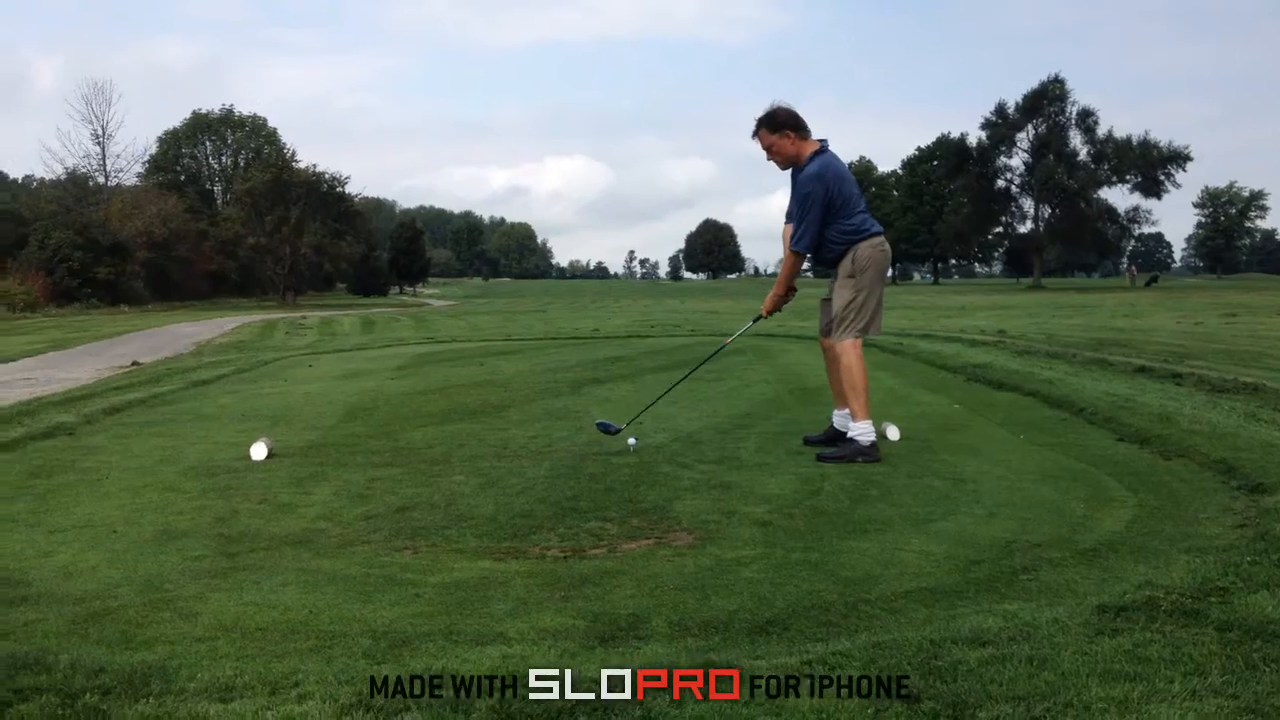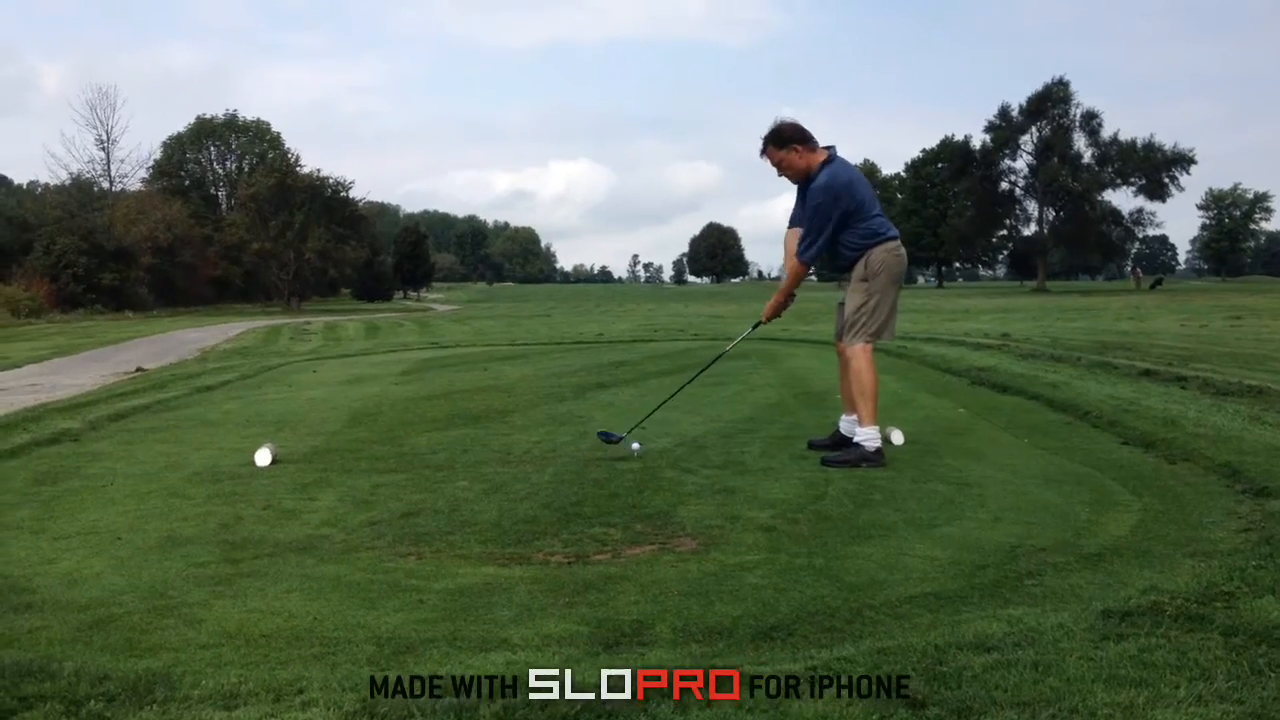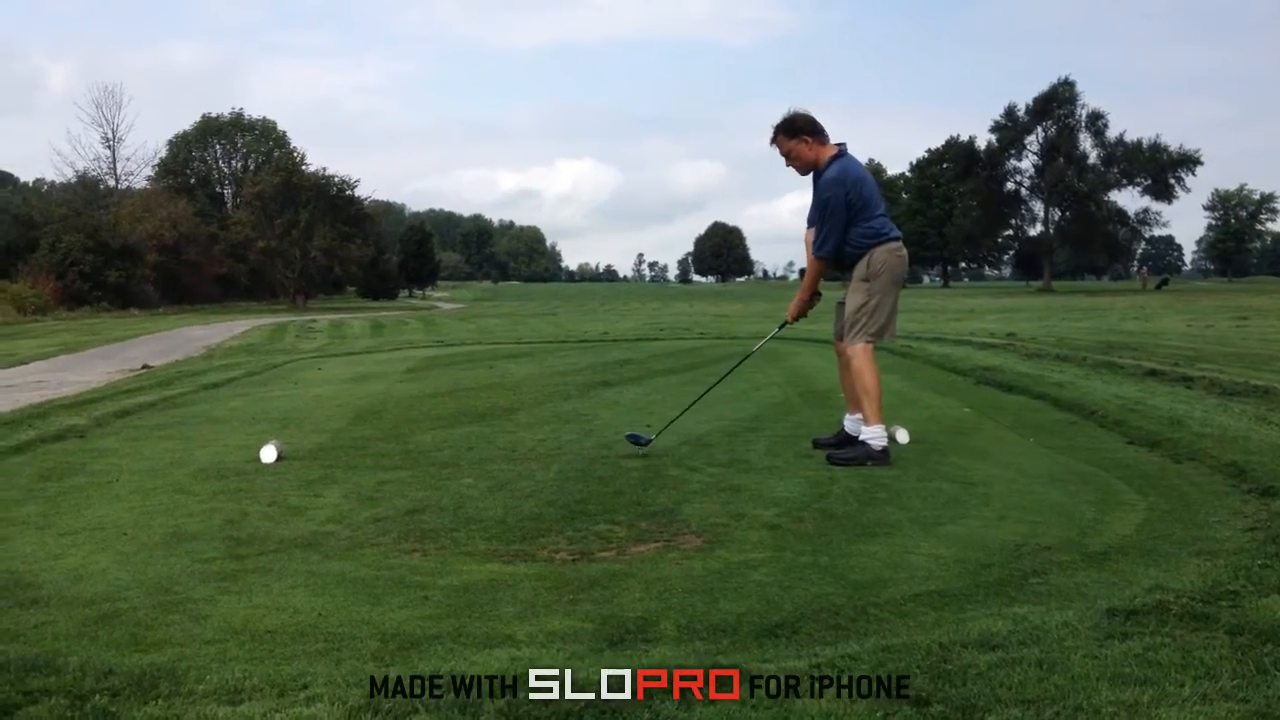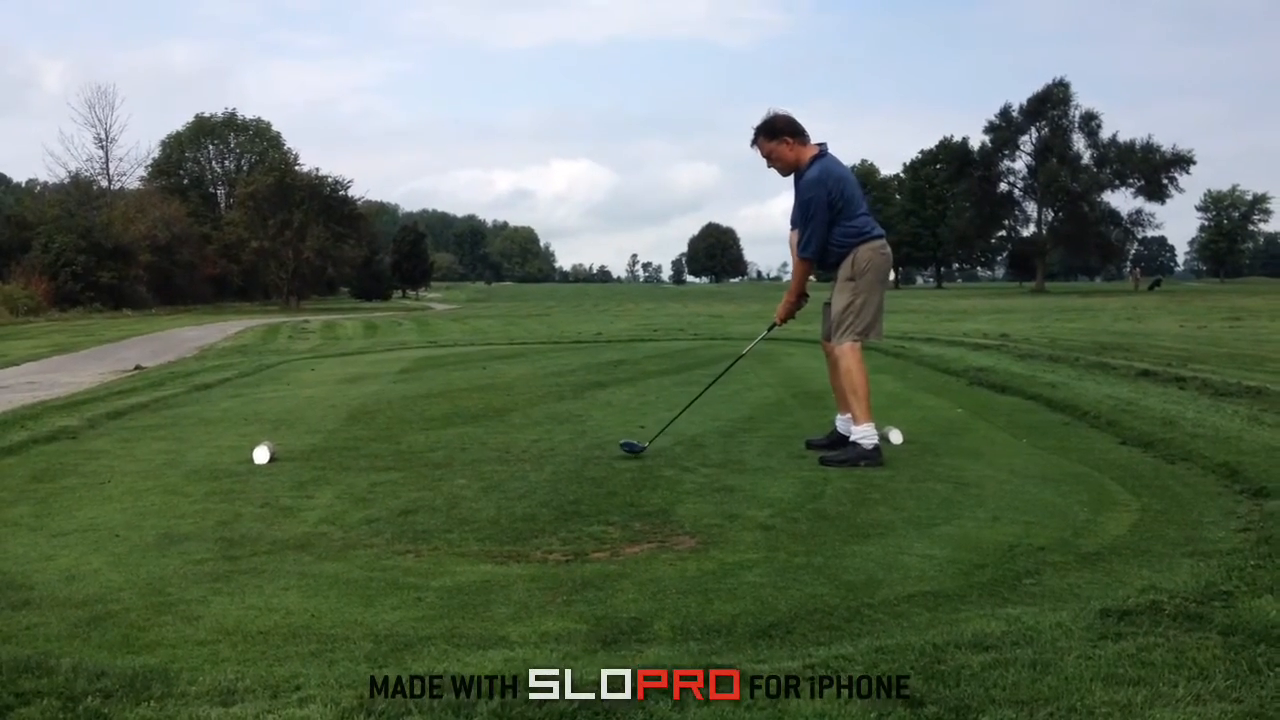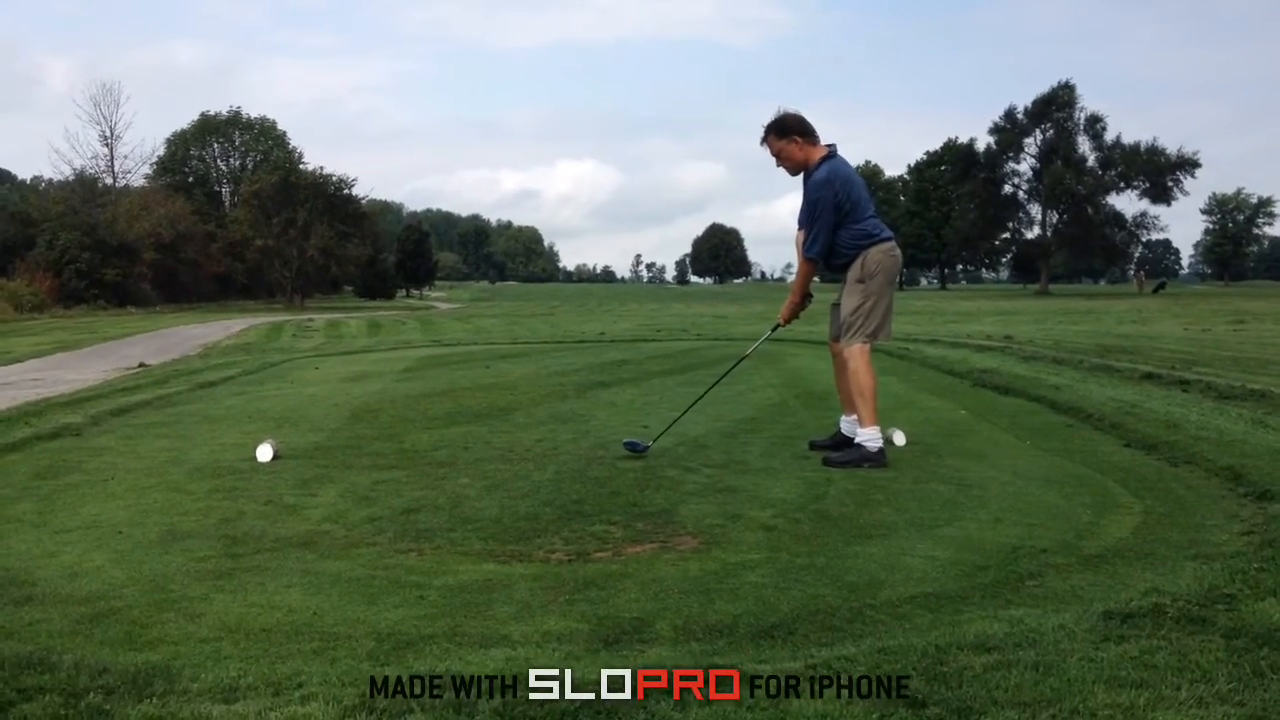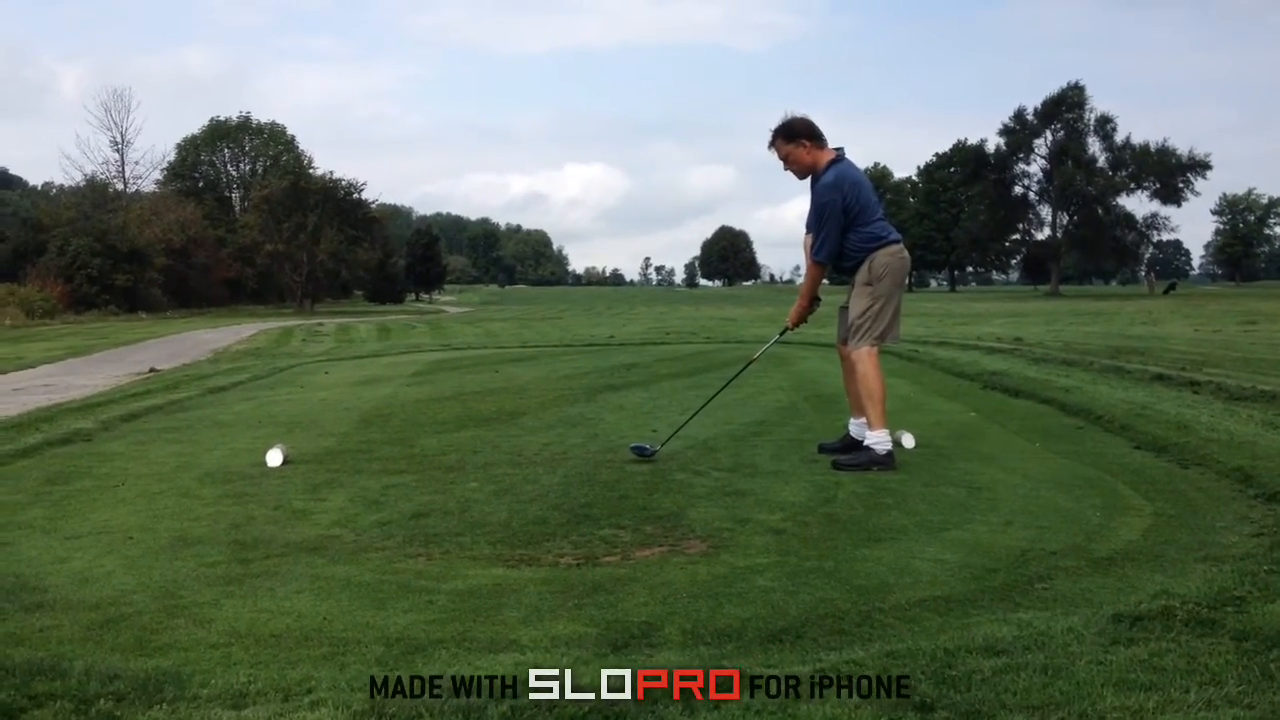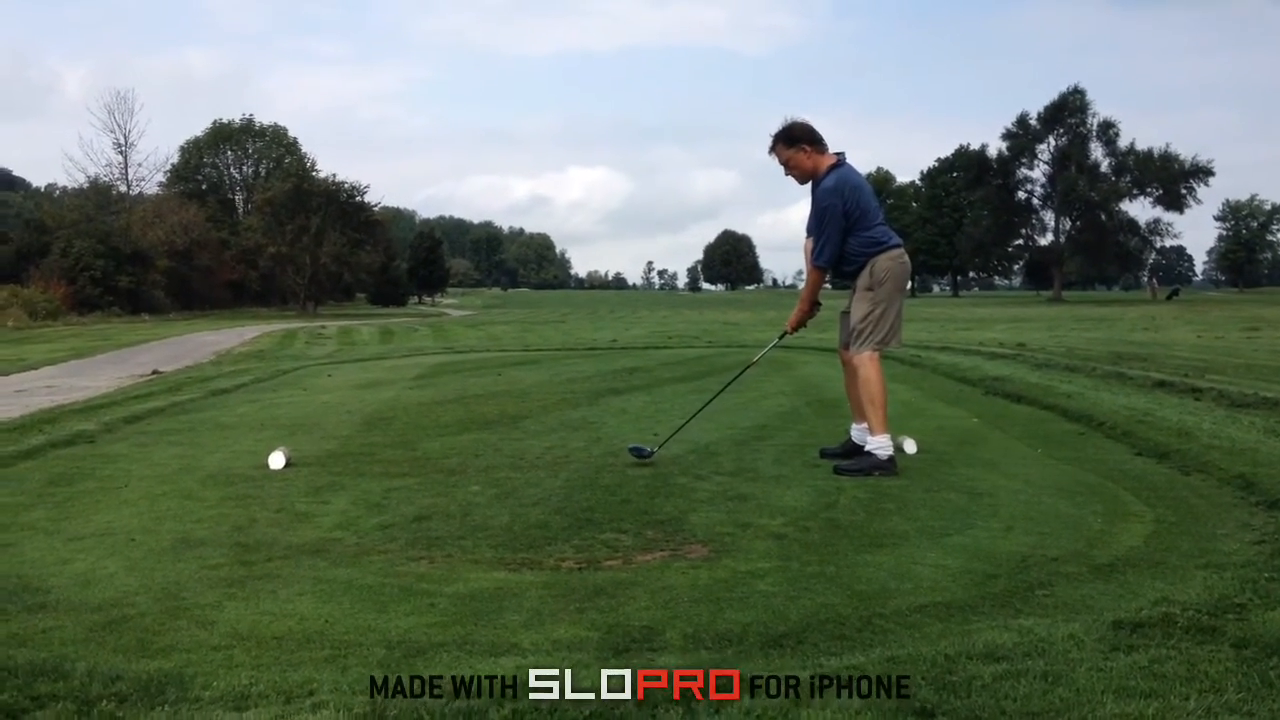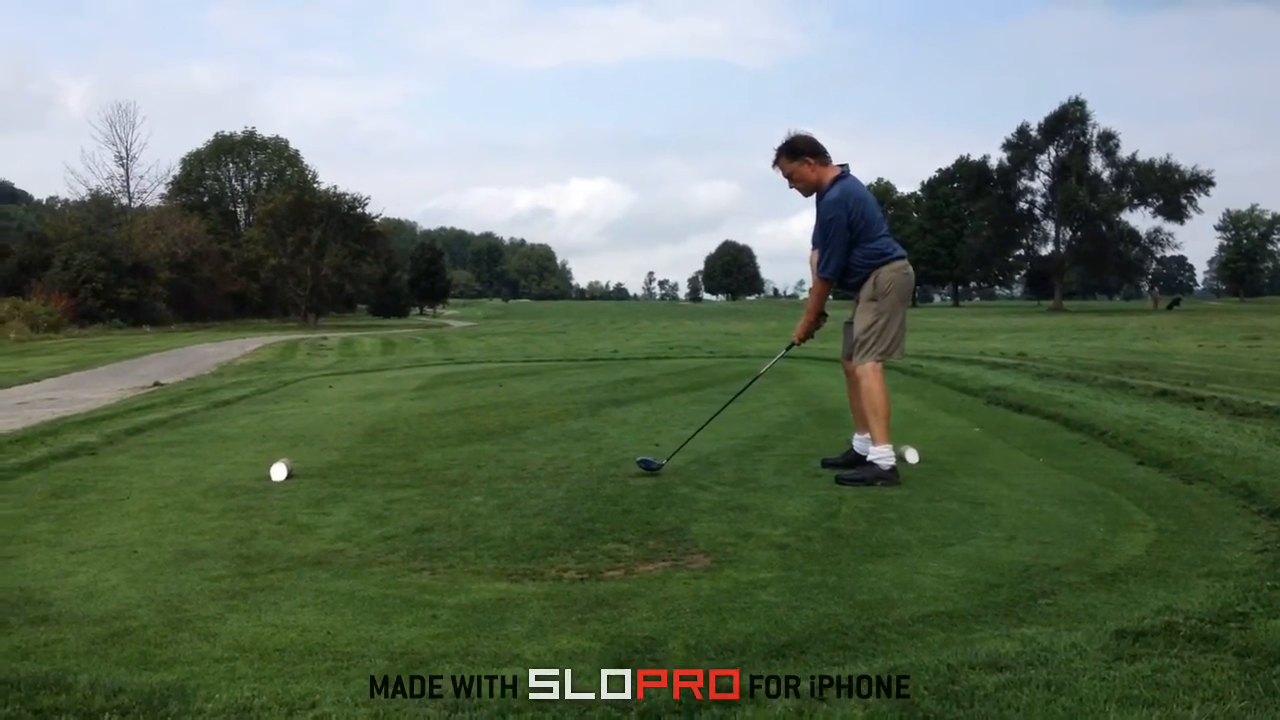
dt=0.5s
person 1, frame 1
left shoulder: (814, 175)
right shoulder: (809, 164)
left elbow: (801, 243)
right elbow: (792, 225)
left wrist: (778, 291)
right wrist: (788, 280)
left hip: (861, 255)
right hip: (850, 257)
left knee: (846, 341)
right knee: (830, 340)
left ankle: (864, 438)
right ankle: (843, 425)
person 1, frame 2
left shoulder: (827, 185)
right shoulder: (815, 174)
left elbow: (807, 253)
right elbow: (795, 230)
left wrist: (780, 298)
right wrist: (788, 285)
left hip: (877, 259)
right hip: (865, 261)
left knee: (858, 345)
right knee: (844, 345)
left ankle: (869, 444)
right ankle: (849, 429)
person 1, frame 3
left shoulder: (835, 179)
right shoulder: (829, 169)
left elbow: (825, 249)
right elbow: (814, 230)
left wrist: (803, 296)
right wrist: (810, 285)
left hip: (877, 259)
right hip: (867, 261)
left knee: (858, 345)
right knee: (844, 344)
left ankle: (875, 442)
right ankle: (854, 428)
person 1, frame 4
left shoulder: (816, 179)
right shoulder: (813, 168)
left elbow: (809, 249)
right elbow: (798, 231)
left wrist: (791, 298)
right wrist: (798, 287)
left hip: (862, 258)
right hip: (853, 260)
left knee: (846, 344)
right knee: (831, 343)
left ankle: (866, 441)
right ankle: (846, 428)
person 1, frame 5
left shoulder: (823, 180)
right shoulder: (823, 169)
left elbow: (814, 250)
right elbow: (805, 233)
left wrist: (795, 298)
right wrist: (801, 288)
left hip: (871, 260)
right hip: (862, 261)
left knee: (855, 346)
right knee: (838, 344)
left ankle: (870, 444)
right ankle: (850, 429)
person 1, frame 6
left shoulder: (831, 184)
right shoulder: (831, 172)
left elbow: (823, 253)
right elbow: (813, 235)
left wrist: (803, 303)
right wrist: (809, 290)
left hip: (879, 263)
right hip: (870, 264)
left knee: (863, 348)
right knee: (847, 346)
left ankle: (879, 445)
right ankle: (859, 432)
person 1, frame 7
left shoulder: (831, 188)
right shoulder: (832, 176)
left elbow: (823, 258)
right elbow: (814, 241)
left wrist: (803, 307)
right wrist: (810, 296)
left hip: (880, 267)
right hip: (872, 268)
left knee: (864, 353)
right knee: (849, 352)
left ankle: (881, 451)
right ankle: (861, 437)
person 1, frame 8
left shoulder: (836, 200)
right shoulder: (836, 188)
left elbow: (829, 269)
right elbow: (819, 252)
left wrist: (809, 318)
right wrist: (816, 306)
left hip: (884, 279)
right hip: (874, 280)
left knee: (867, 363)
right knee: (852, 362)
left ankle: (883, 461)
right ankle: (863, 447)
